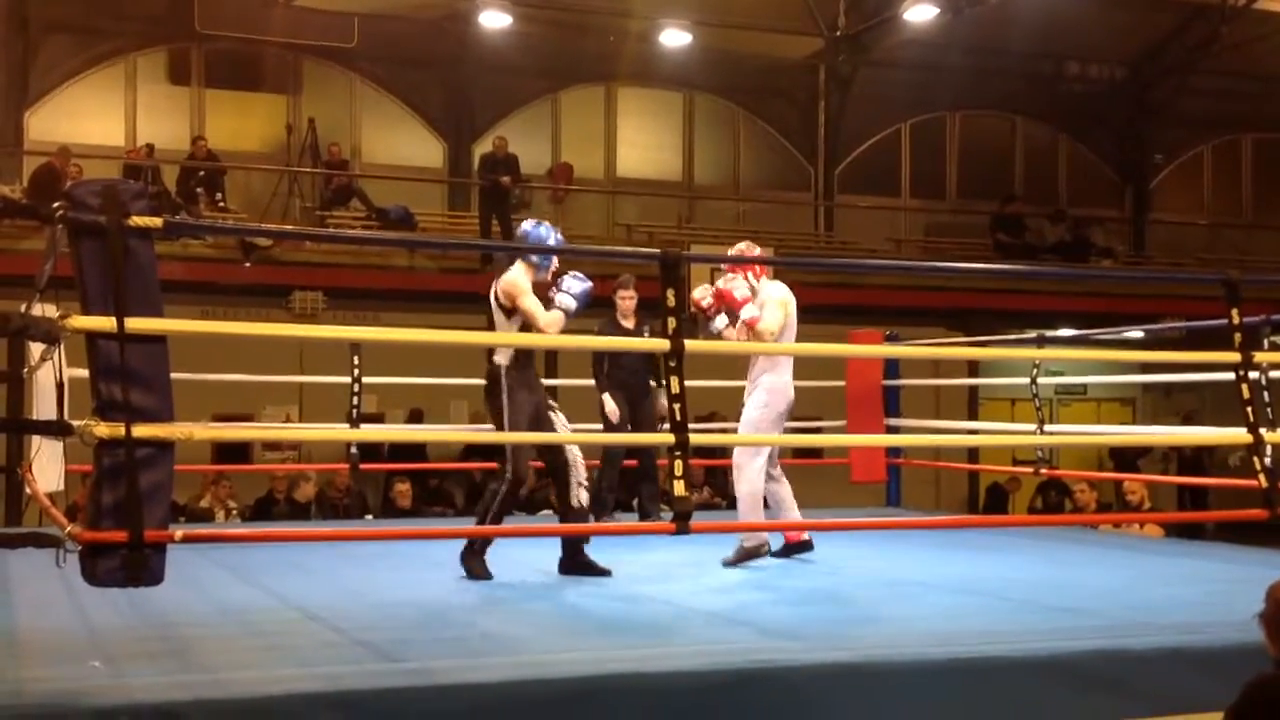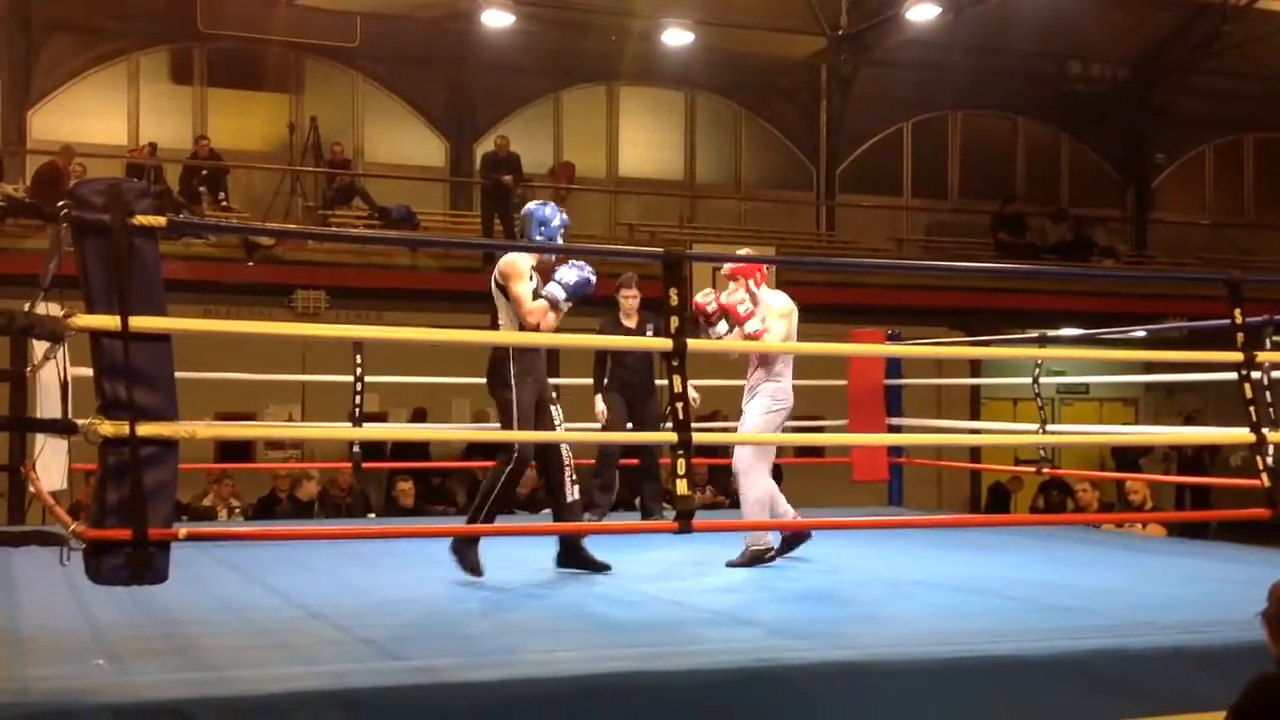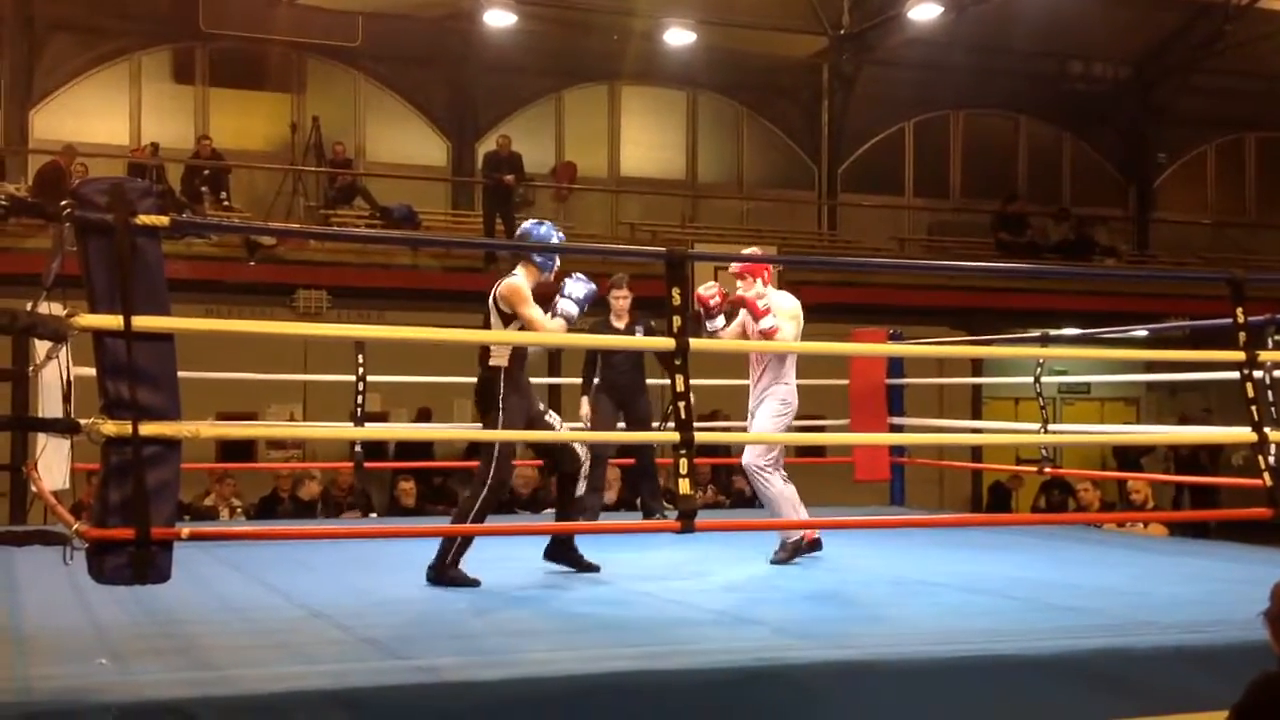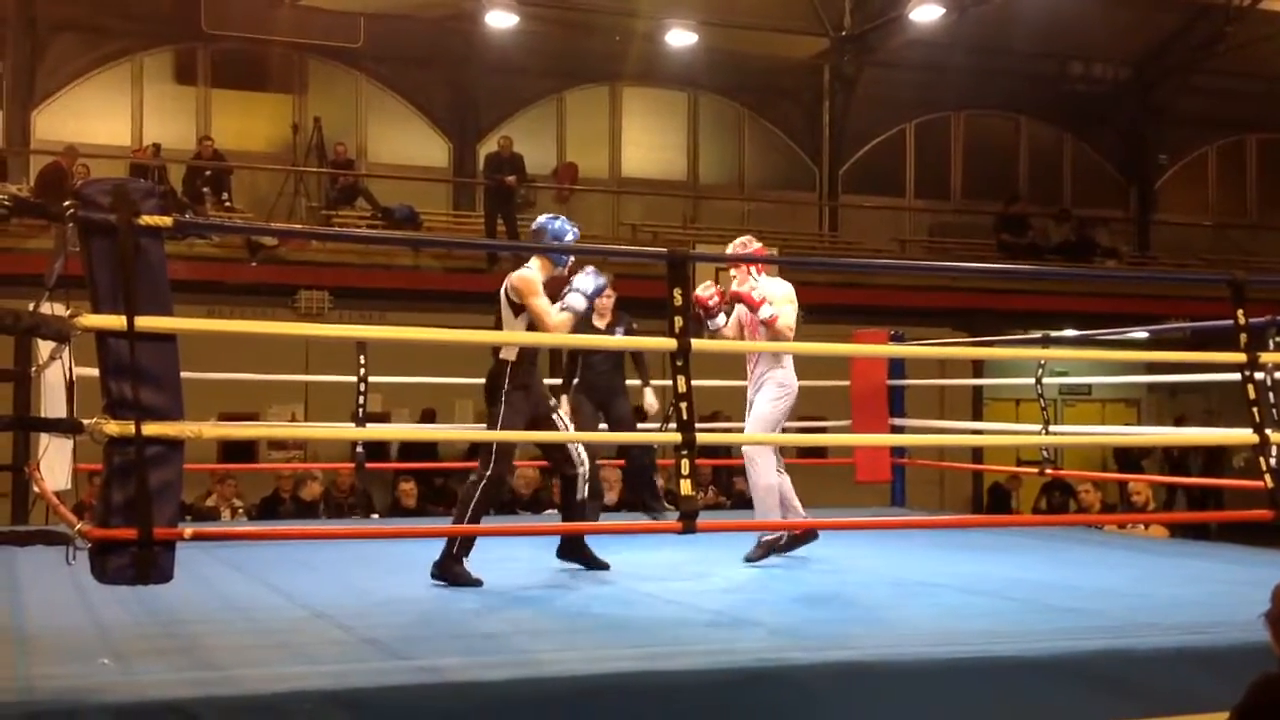
dt=0.2s
person 1, frame 1
left shoulder: (522, 287)
right shoulder: (513, 282)
left elbow: (540, 334)
right elbow: (547, 327)
left wrist: (563, 303)
right wrist: (569, 298)
left hip: (529, 382)
right hip: (508, 383)
left knee: (568, 461)
right knee: (516, 470)
left ankle: (574, 554)
right ankle: (475, 551)
person 1, frame 2
left shoulder: (531, 271)
right shoulder: (513, 263)
right elbow: (530, 317)
left wrist: (566, 296)
right wrist: (559, 287)
left hip: (533, 368)
right hip: (511, 367)
left knee: (558, 456)
right knee: (520, 453)
left ankle: (571, 547)
right ankle: (469, 536)
person 1, frame 3
left shoulder: (524, 289)
right shoulder: (514, 286)
left elbow: (538, 334)
right elbow: (549, 333)
left wrist: (567, 305)
right wrist: (571, 303)
left hip: (519, 388)
right hip: (501, 389)
left knee: (574, 456)
right knee: (495, 477)
left ankle: (562, 545)
right ankle: (444, 563)
person 1, frame 4
left shoulder: (536, 282)
right shoulder: (525, 278)
left elbow: (548, 328)
right elbow: (554, 329)
left wrist: (576, 298)
right wrist: (581, 295)
left hip: (531, 384)
right hip: (509, 385)
left knee: (574, 460)
right knee: (493, 471)
left ankle: (572, 543)
right ankle: (450, 560)
person 2, frame 1
left shoulder: (776, 293)
right shoulder: (760, 298)
left elbow: (766, 335)
right elbow: (736, 341)
left wrist: (740, 302)
right wrist: (712, 312)
left hip: (772, 387)
right hip: (766, 388)
left knee: (746, 460)
right knee: (767, 467)
left ankle: (753, 540)
right ankle: (796, 535)
person 2, frame 2
left shoulder: (778, 302)
right shoulder: (752, 306)
left elbow: (771, 348)
left wrist: (744, 316)
right wrist: (713, 318)
left hip: (772, 393)
right hip: (756, 394)
left knee: (748, 465)
right knee: (752, 468)
left ankle: (759, 544)
right ankle: (793, 528)
person 2, frame 3
left shoulder: (786, 303)
right shoulder: (748, 307)
left elbow: (784, 345)
right elbow: (728, 341)
left wrist: (759, 310)
right wrist: (712, 313)
left hip: (779, 395)
right hip: (759, 397)
left knee: (756, 462)
right knee: (771, 469)
left ankle: (794, 535)
right ankle: (805, 534)
person 2, frame 4
left shoulder: (778, 288)
right shoulder: (744, 299)
left elbow: (786, 332)
right elbow: (729, 339)
left wrist: (756, 301)
right wrist: (712, 311)
left hip: (777, 381)
right hip: (758, 385)
left knee: (755, 450)
right knee: (767, 459)
left ankle: (771, 533)
right ankle: (798, 526)
person 3, frame 1
left shoulder: (645, 325)
right shoulder: (605, 327)
left elbow: (653, 360)
right elbow: (598, 368)
left wrist: (661, 391)
right wrist: (606, 397)
left hip: (643, 396)
right hip: (617, 396)
left knee: (647, 454)
right knee: (614, 452)
left ankle: (650, 511)
right ankle: (602, 510)
person 3, frame 2
left shoulder: (653, 323)
right shoulder: (607, 326)
right elbow: (600, 365)
left wrist: (687, 385)
right wrist: (597, 397)
left hip: (646, 394)
right hip: (617, 392)
left knee: (649, 453)
right knee: (609, 449)
left ankle: (652, 510)
right ankle: (596, 507)
person 3, frame 3
left shoulder: (643, 324)
right shoulder: (597, 327)
left elbow: (664, 354)
right elbow: (589, 365)
right wrist: (584, 398)
left hip: (636, 394)
right hip: (606, 394)
left knee: (645, 452)
right knee: (599, 450)
left ankle: (653, 509)
right ankle: (588, 510)
person 3, frame 4
left shoulder: (625, 324)
right shoulder: (580, 326)
left elbow: (638, 358)
right elbow: (571, 364)
left wrist: (648, 389)
right wrist: (564, 397)
left hip: (616, 394)
right hip: (585, 394)
left knee: (634, 450)
right knee: (585, 452)
left ankle: (652, 504)
